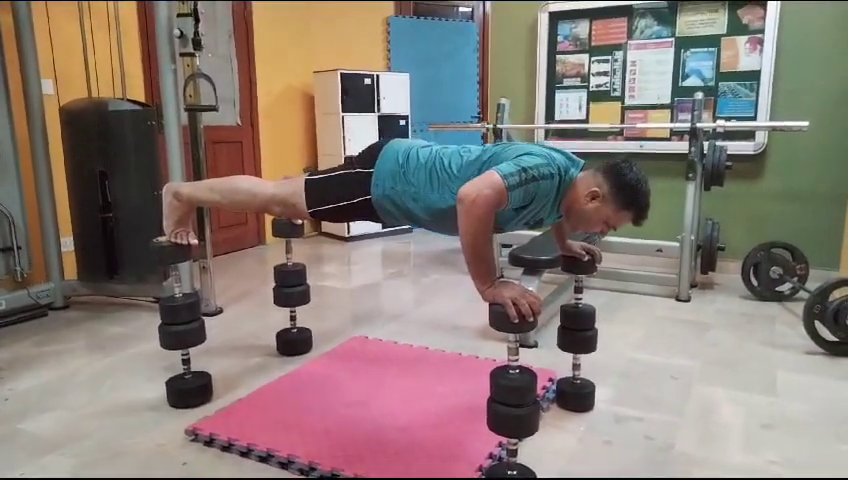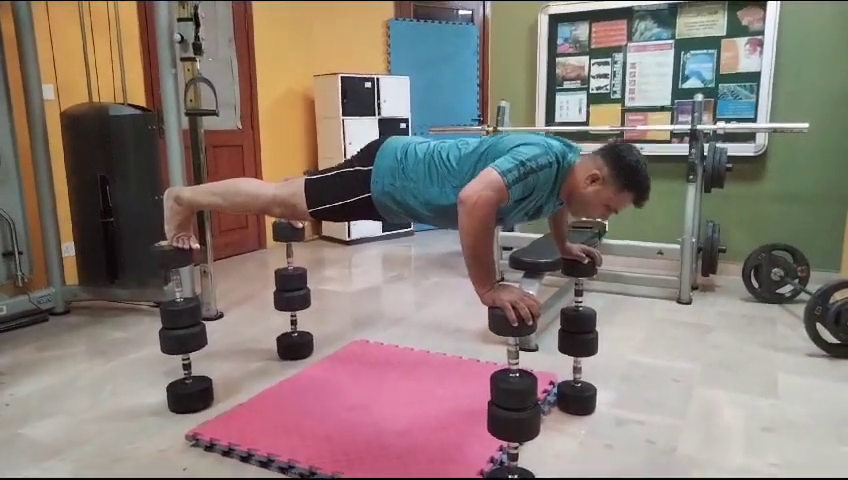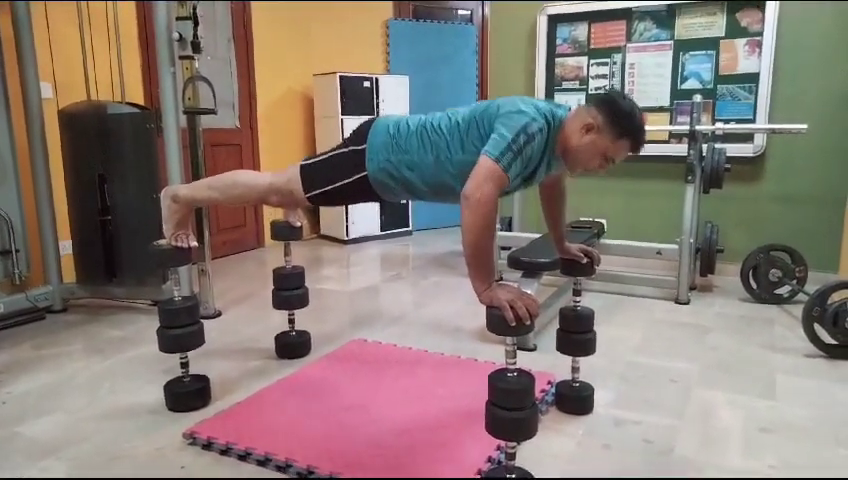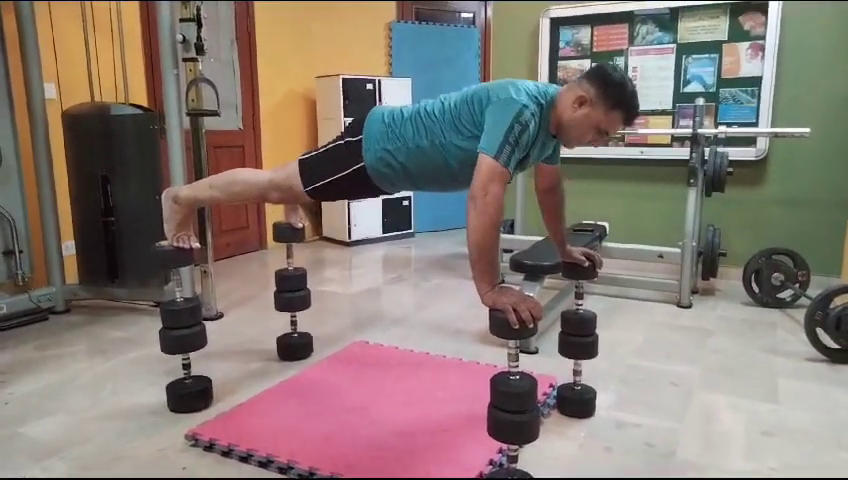
dt=0.3s
person 1, frame 1
left shoulder: (572, 172)
right shoulder: (544, 174)
right elbow: (473, 198)
left wrist: (563, 242)
right wrist: (490, 286)
left hip: (408, 164)
right hip: (387, 179)
right knee: (280, 199)
right ankle: (182, 194)
person 1, frame 2
left shoulder: (569, 164)
right shoulder: (541, 160)
right elbow: (473, 202)
left wrist: (563, 247)
right wrist: (490, 289)
left hip: (403, 175)
right hip: (385, 176)
right knee: (280, 198)
right ankle: (182, 198)
person 1, frame 3
left shoulder: (560, 134)
right shoulder: (531, 125)
left elbow: (550, 182)
right elbow: (476, 195)
left wrist: (561, 244)
right wrist: (486, 287)
left hip: (393, 161)
right hip: (379, 156)
right knee: (279, 185)
right ankle: (180, 196)
person 1, frame 4
left shoulder: (551, 117)
right shoulder: (521, 107)
left elbow: (547, 184)
right elbow: (485, 194)
left wrist: (563, 248)
right wrist: (489, 289)
left hip: (393, 160)
right hip: (376, 147)
right knee: (276, 184)
right ankle: (182, 198)
